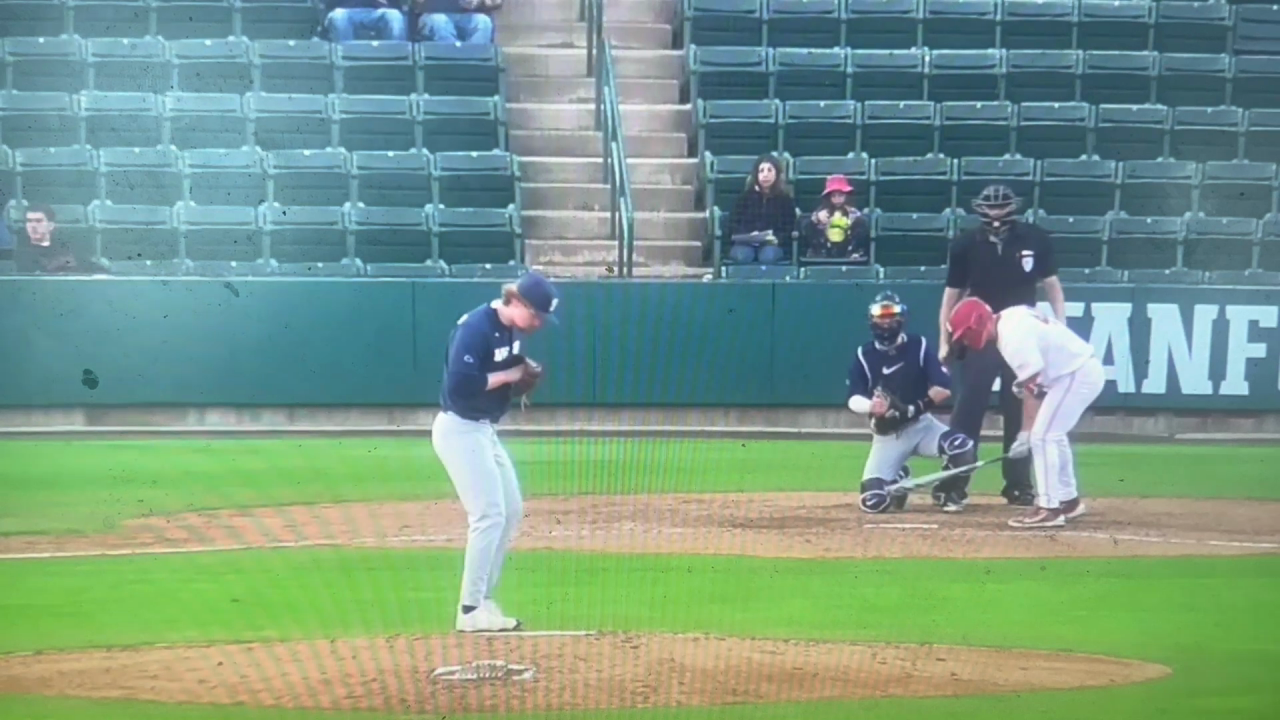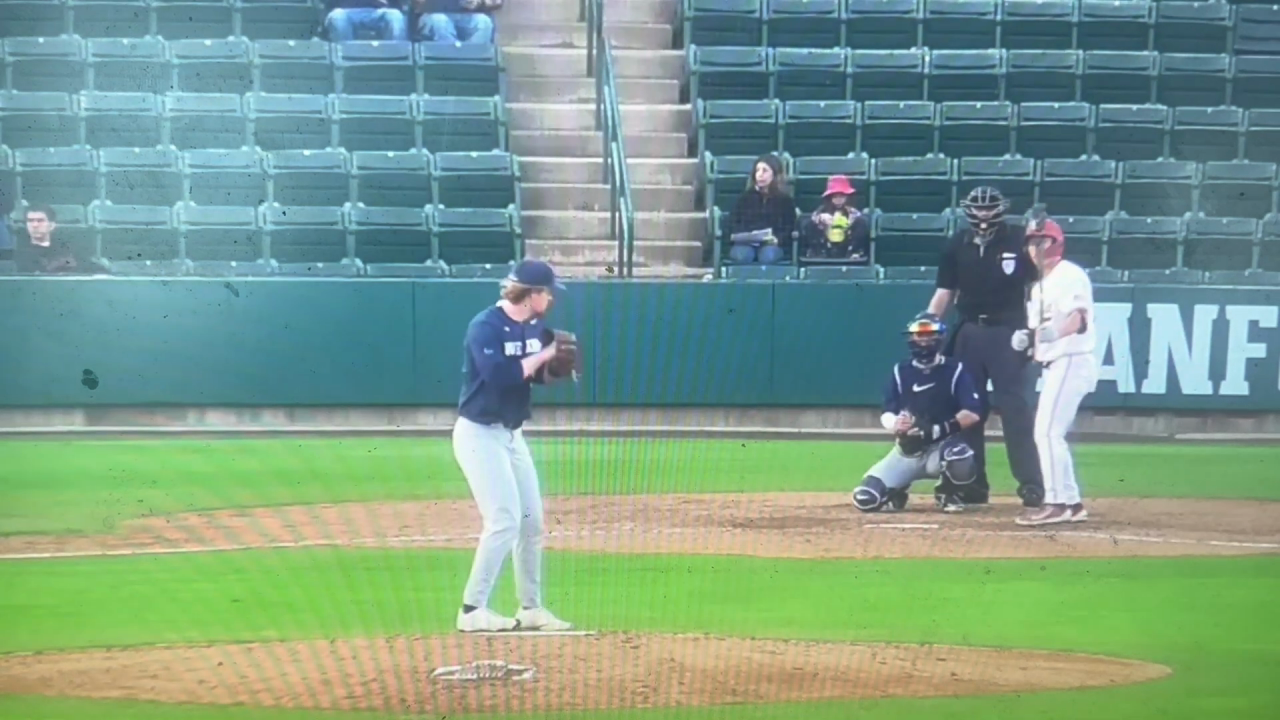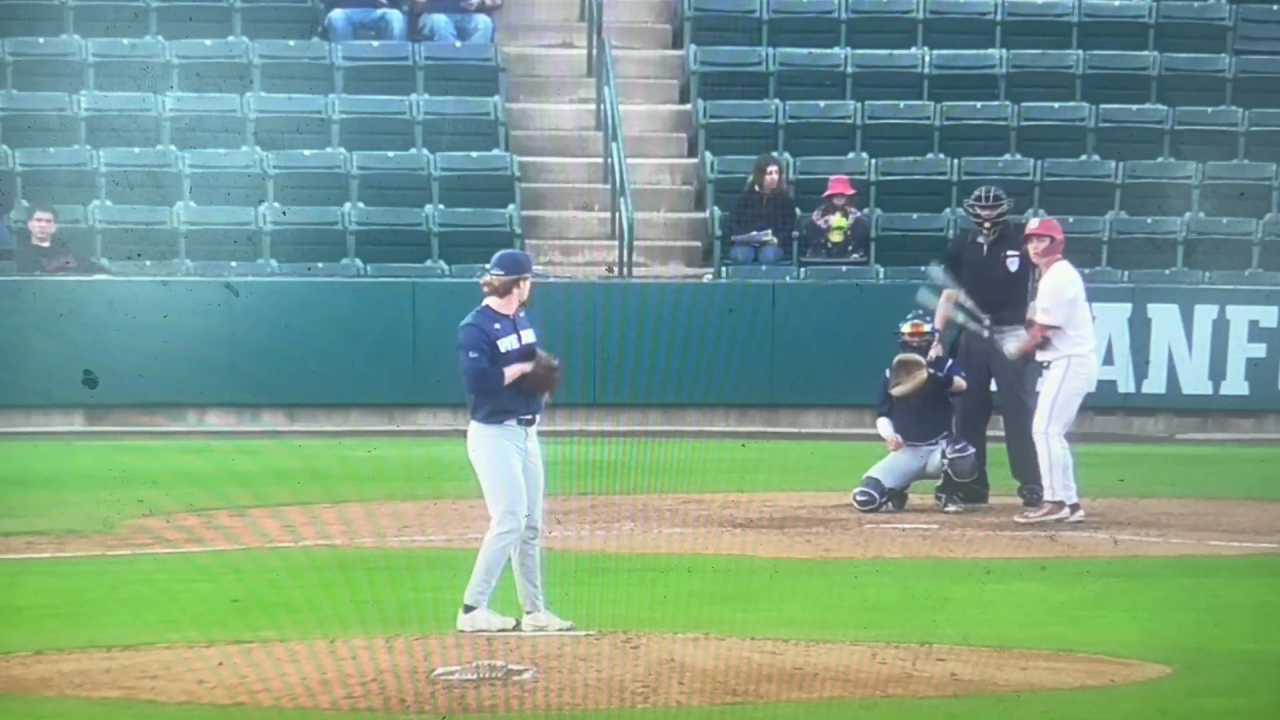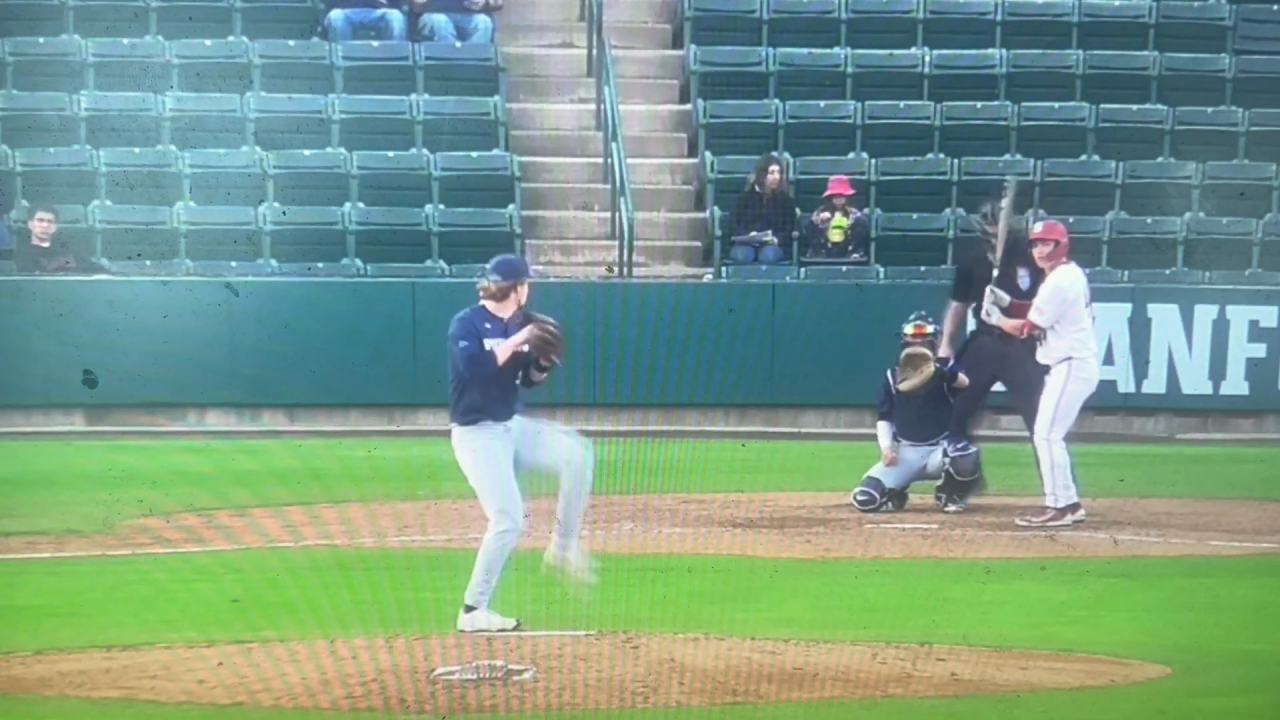
dt=1s
person 1, frame 1
left shoulder: (512, 329)
right shoulder: (475, 328)
right elbow: (462, 386)
left wrist: (522, 373)
right wrist: (509, 376)
left hip: (482, 429)
right hip: (461, 430)
left knee: (511, 510)
right knee: (489, 516)
left ankle: (482, 599)
right ankle: (471, 610)
person 1, frame 2
left shoulder: (534, 326)
right shoulder: (485, 326)
left elbow: (538, 374)
right elbow: (499, 376)
left wrist: (556, 364)
right wrist: (542, 355)
left hip: (511, 434)
right hip: (480, 434)
left knee: (531, 520)
right knee: (504, 521)
left ankle: (531, 608)
right ankle: (472, 610)
person 1, frame 3
left shoulder: (521, 319)
right shoulder: (475, 327)
right elbow: (480, 380)
right wrist: (524, 367)
left hip: (526, 431)
right hip: (494, 434)
left knee: (531, 524)
right knee: (509, 521)
left ankle: (534, 611)
right ankle: (472, 609)
person 1, frame 4
left shoulder: (519, 323)
right shoulder: (467, 323)
left elbow: (533, 378)
right elbow: (476, 368)
left wrist: (543, 360)
right wrist: (518, 340)
left hip: (514, 427)
right hip: (477, 434)
left knee: (578, 454)
right knee: (508, 521)
left ankle: (565, 547)
right ankle: (474, 611)
person 2, frame 1
left shoulder: (1035, 239)
right shoulder: (966, 244)
left elbow: (1050, 283)
right elbow: (952, 294)
left wrist: (1060, 325)
right wrist: (944, 339)
left knee: (1021, 411)
right knee: (967, 409)
left ankle: (1018, 485)
right ankle: (952, 484)
person 2, frame 2
left shoulder: (1019, 242)
right shoulder: (956, 245)
right elbow: (943, 294)
left hip: (1008, 332)
right hip: (969, 333)
left knee: (1016, 408)
left ankle: (1032, 484)
right ankle: (972, 484)
person 2, frame 3
left shoulder: (1021, 240)
right shoulder: (960, 245)
right elbow: (950, 293)
right wrist: (936, 337)
left hip: (1012, 331)
right hip: (972, 332)
left knee: (1018, 408)
right knee: (969, 409)
left ankle: (1032, 484)
right ankle: (970, 485)
person 2, frame 4
left shoulder: (1029, 251)
right shoulder: (972, 259)
right elbow: (959, 304)
right wrist: (945, 343)
left hip: (1021, 345)
right hip: (983, 344)
left knee: (1038, 415)
right knee: (955, 410)
right ankle: (959, 482)
person 3, frame 1
left shoulder: (1013, 335)
right shoulder: (1009, 318)
left elbow: (1034, 387)
left wrist: (1025, 434)
right wrist: (1025, 379)
left hip: (1079, 374)
right hip: (1080, 370)
left knee: (1043, 437)
right knee: (1052, 435)
left ankle: (1049, 508)
right ankle: (1068, 500)
person 3, frame 2
left shoulder: (1070, 275)
right shoulder: (1040, 285)
left elbow: (1080, 318)
left wrist: (1056, 333)
right wrist: (1026, 337)
left hip: (1072, 363)
right hip: (1056, 366)
left knee: (1047, 432)
right knee: (1053, 434)
left ankle: (1057, 504)
right ankle: (1072, 503)
person 3, frame 3
left shoulder: (1057, 278)
right shoulder: (1057, 275)
left elbow: (1044, 333)
left wrist: (1018, 347)
right wrist: (1025, 340)
left hip: (1071, 363)
right hip: (1068, 363)
left knee: (1045, 430)
right knee: (1052, 433)
left ankle: (1055, 501)
right ankle: (1069, 503)
person 3, frame 4
left shoulder: (1059, 282)
right shoulder: (1069, 274)
left elbow: (1028, 329)
right elbow: (1040, 311)
left wrist: (996, 318)
right wrist: (1006, 302)
left hip: (1072, 367)
right hip: (1071, 367)
left knee: (1046, 435)
right knee: (1050, 435)
left ankle: (1058, 507)
right ankle: (1069, 503)
person 4, frame 1
left shoulder: (919, 346)
right shoulder: (864, 355)
left elbow: (943, 388)
right elbow: (853, 400)
left wrist: (911, 410)
right wrist: (871, 406)
left hip: (921, 424)
right hip: (887, 434)
left knee: (962, 449)
right knee: (873, 501)
left ankle: (947, 491)
right ankle: (896, 482)
person 4, frame 2
left shoulder: (955, 370)
right shoulder: (900, 371)
left elbow: (972, 413)
right elbow: (886, 414)
left wrist: (936, 431)
right wrist: (895, 424)
left hip: (940, 447)
right hip: (906, 450)
left knee: (962, 463)
right knee: (866, 499)
right ankle: (896, 491)
person 4, frame 3
left shoulder: (945, 366)
right shoulder: (893, 372)
left elbow: (961, 385)
right elbow: (883, 415)
left wrist: (934, 377)
right wrist: (889, 434)
left hip: (938, 447)
right hip: (905, 452)
left knee: (965, 462)
right knee: (865, 500)
right ankle: (896, 492)
person 4, frame 4
left shoulder: (945, 368)
right shoulder: (893, 375)
left elbow: (964, 382)
right elbow: (884, 418)
left wrist: (941, 373)
right wrist: (886, 447)
left hip: (939, 449)
right hip: (905, 452)
left knee: (964, 460)
right knee: (865, 500)
right ankle: (896, 493)
